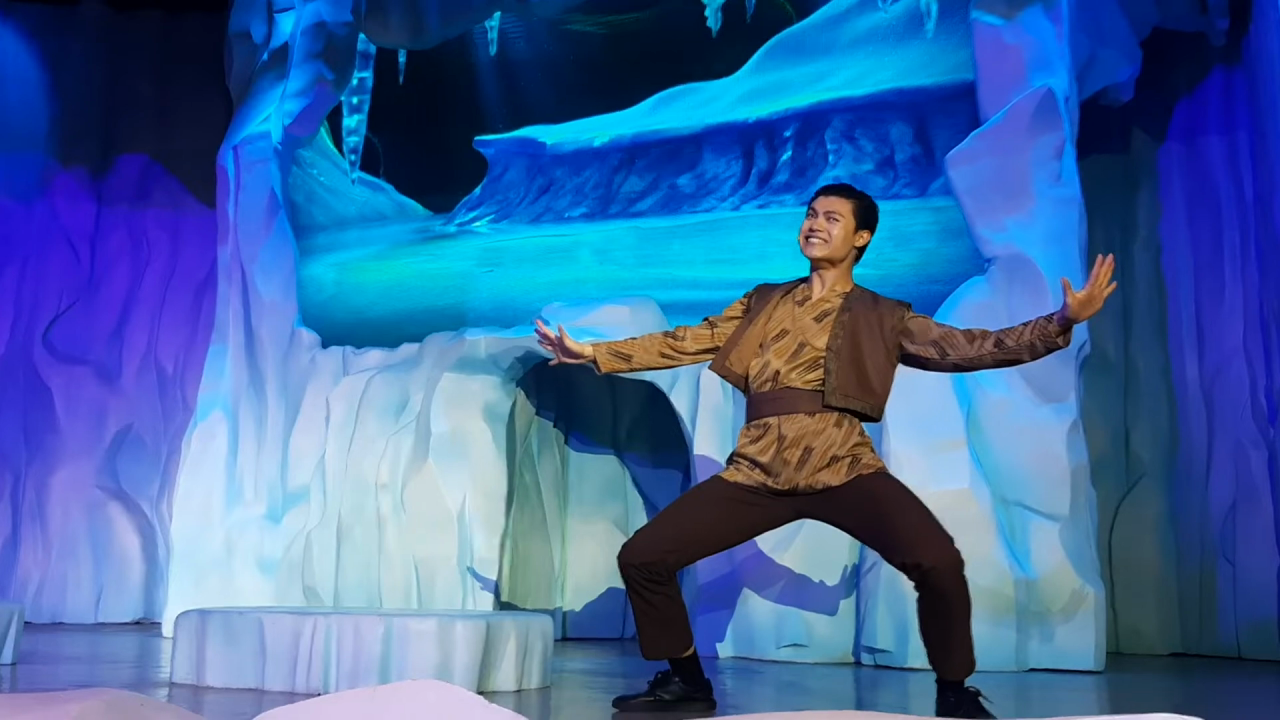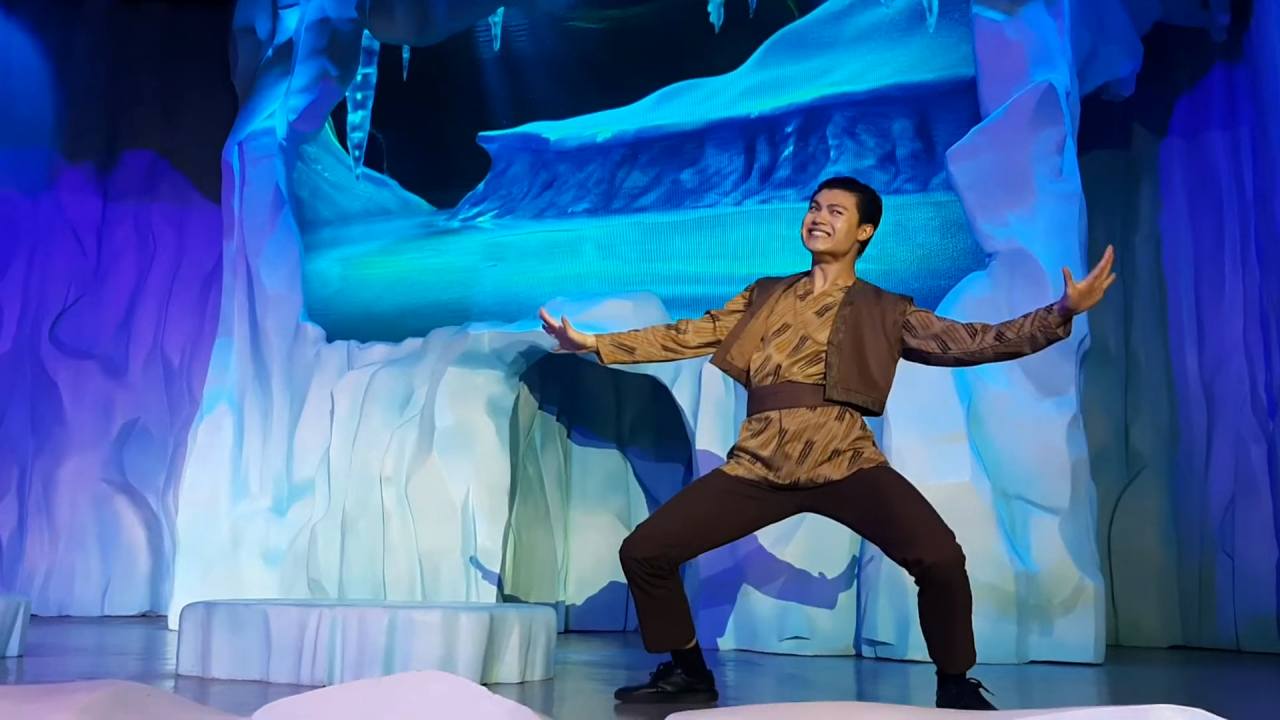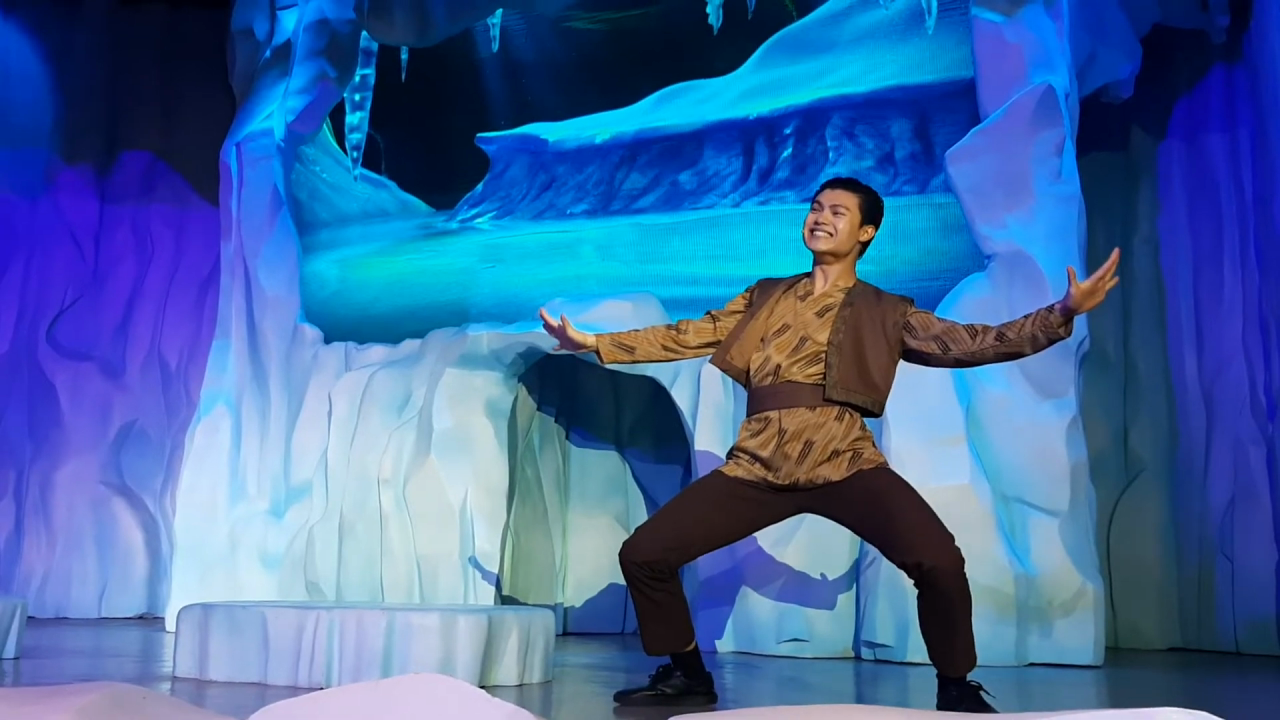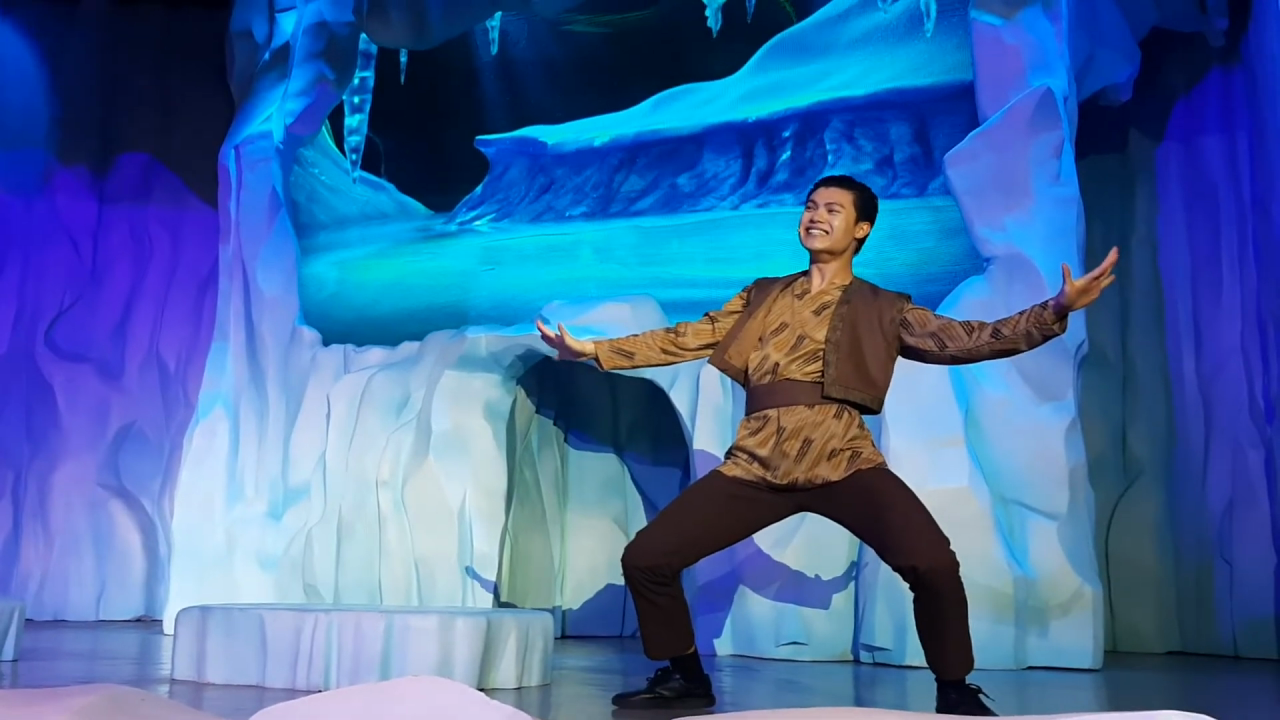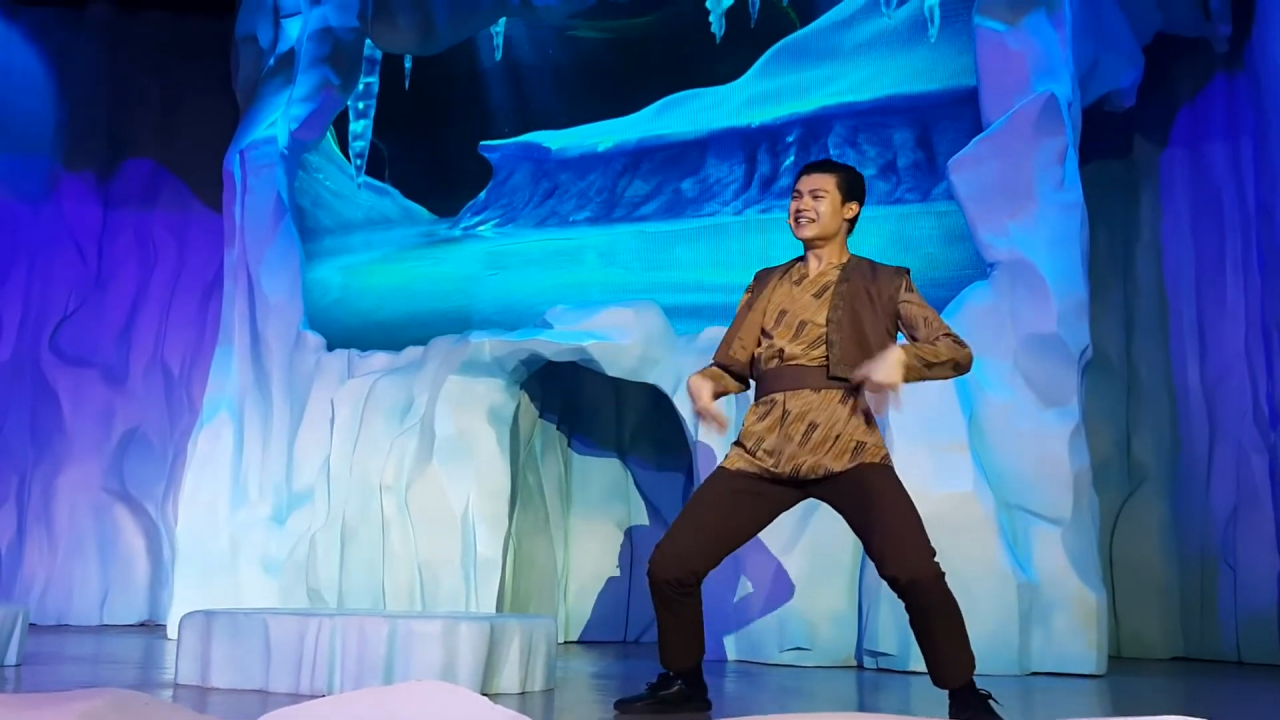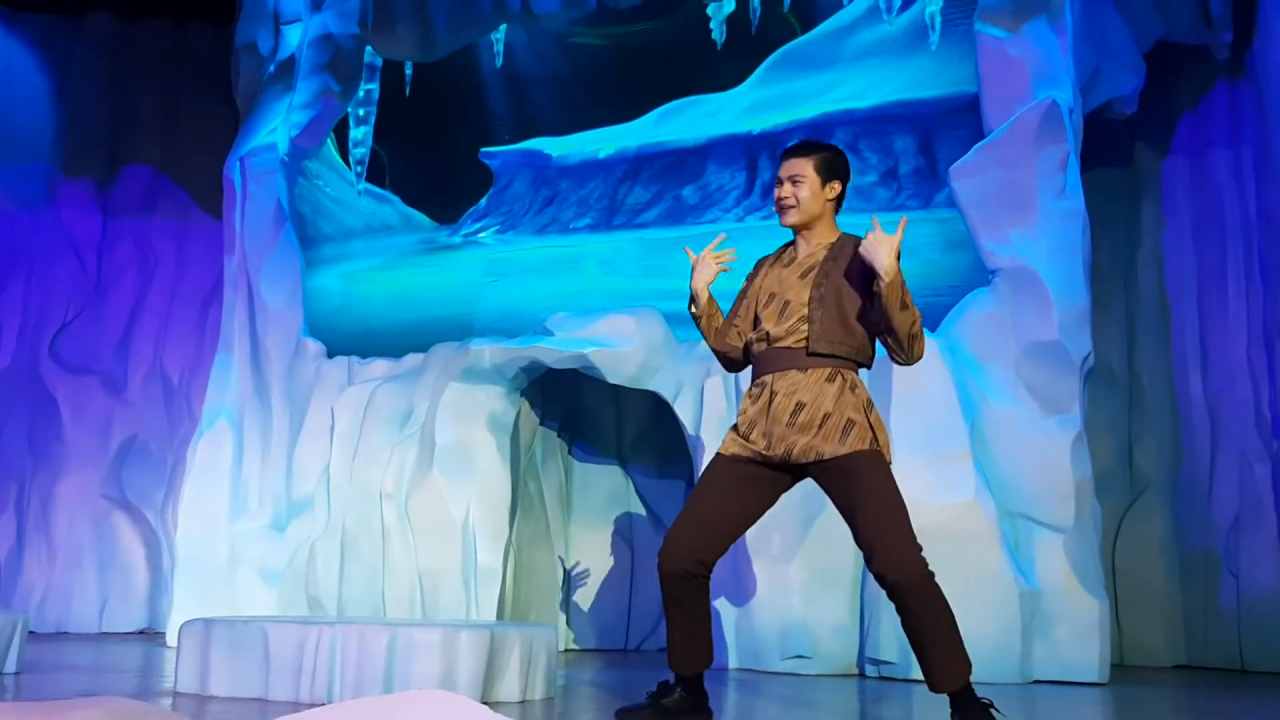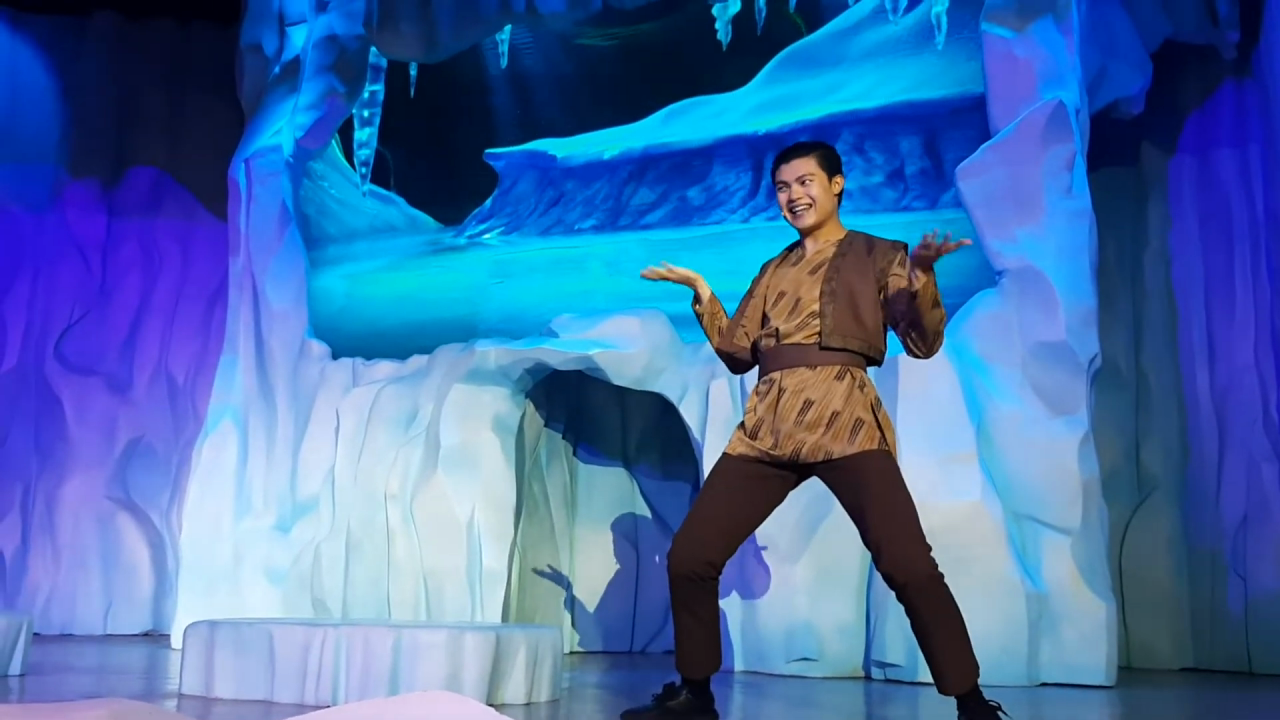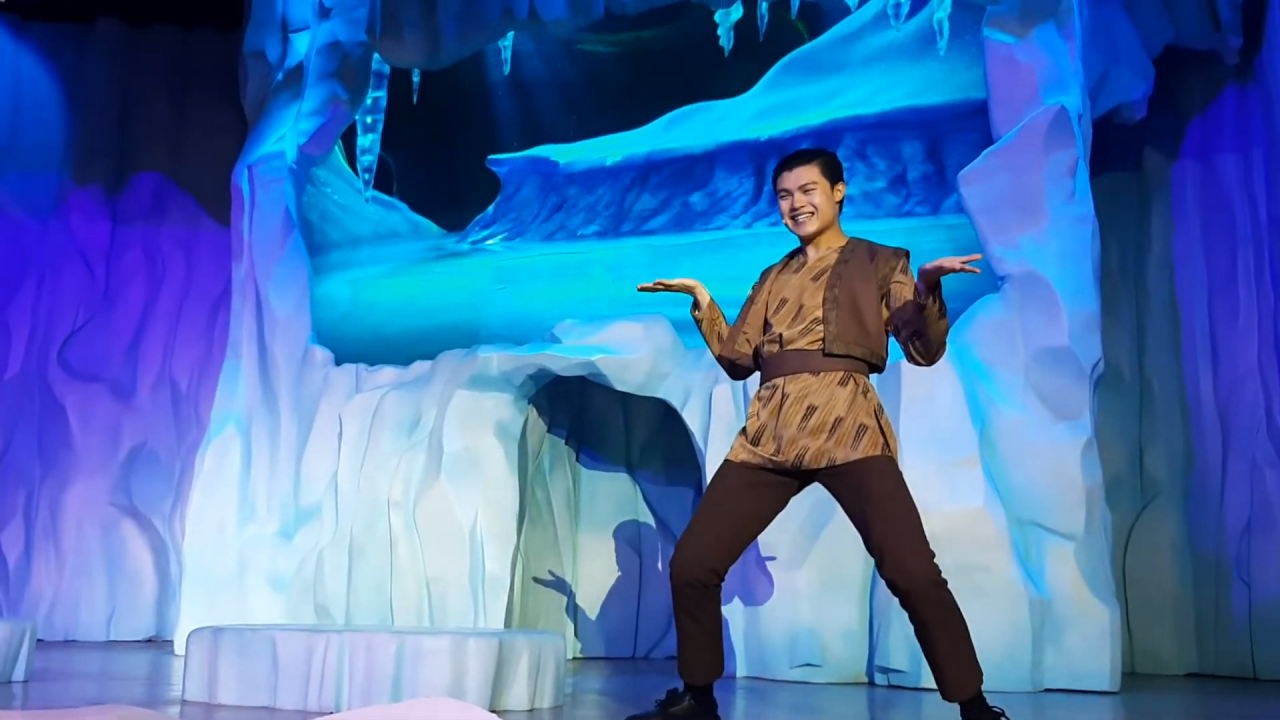
dt=0.5s
person 1, frame 1
left shoulder: (883, 318)
right shoulder: (763, 303)
left elbow: (965, 348)
right elbow: (687, 343)
left wrist: (1061, 322)
right wrist: (593, 352)
left hip: (843, 467)
right hip: (756, 471)
left knee: (940, 564)
right knee: (641, 557)
person 1, frame 2
left shoulder: (886, 312)
right shoulder: (764, 297)
left elbow: (967, 342)
right elbow: (689, 336)
left wrist: (1061, 313)
right wrist: (594, 342)
left hip: (845, 461)
right hip: (758, 465)
left knee: (941, 558)
right knee: (642, 552)
left ankle: (955, 685)
right ankle: (689, 673)
person 1, frame 3
left shoulder: (886, 313)
right shoulder: (764, 297)
left elbow: (970, 343)
right elbow: (688, 336)
left wrist: (1062, 313)
right wrist: (593, 342)
left hip: (844, 463)
right hip: (756, 465)
left knee: (940, 562)
right knee: (643, 554)
left ankle: (955, 688)
right ankle: (687, 675)
person 1, frame 4
left shoulder: (883, 309)
right shoulder: (761, 296)
left elbow: (967, 339)
right elbow: (686, 339)
left wrist: (1056, 310)
right wrist: (591, 349)
left hip: (841, 460)
right hip: (754, 464)
left knee: (933, 564)
right knee: (645, 558)
person 1, frame 5
left shoulder: (884, 283)
right shoulder: (767, 283)
left elbow: (955, 350)
right elbow: (734, 366)
left wrist: (902, 358)
right wrist: (701, 381)
left hip: (846, 446)
right hip: (762, 450)
left knee: (916, 572)
right knee: (669, 566)
person 1, frame 6
left shoulder: (863, 257)
right shoulder: (766, 269)
left elbow: (907, 350)
right elbow: (733, 353)
left wrist: (887, 269)
right wrist: (701, 288)
left hip: (838, 425)
right hip: (759, 431)
left knee: (900, 566)
right knee: (679, 557)
person 1, frame 7
left shoulder: (879, 255)
right shoulder: (773, 270)
left elbow: (924, 342)
right elbow: (738, 354)
left wrist: (920, 275)
right wrist: (702, 293)
left hip: (845, 422)
right hip: (767, 428)
left knee: (909, 565)
right knee: (688, 558)
person 1, frame 8
left shoulder: (881, 263)
right shoulder: (773, 278)
left elbow: (925, 351)
right elbow: (737, 360)
left wrist: (927, 287)
right wrist: (702, 299)
left hip: (847, 428)
right hip: (767, 434)
left knee: (913, 573)
right knee: (691, 565)
